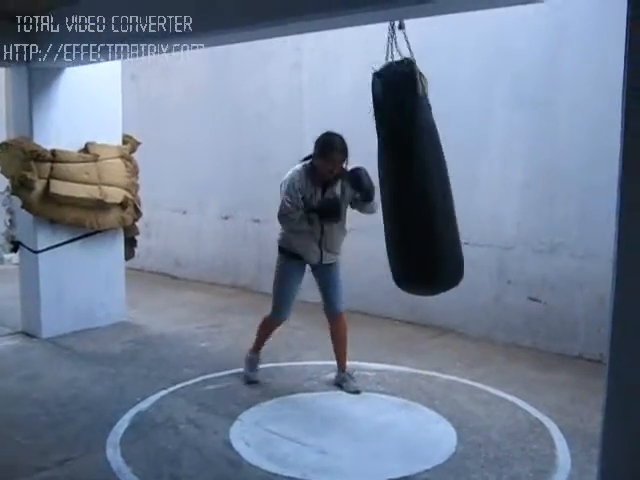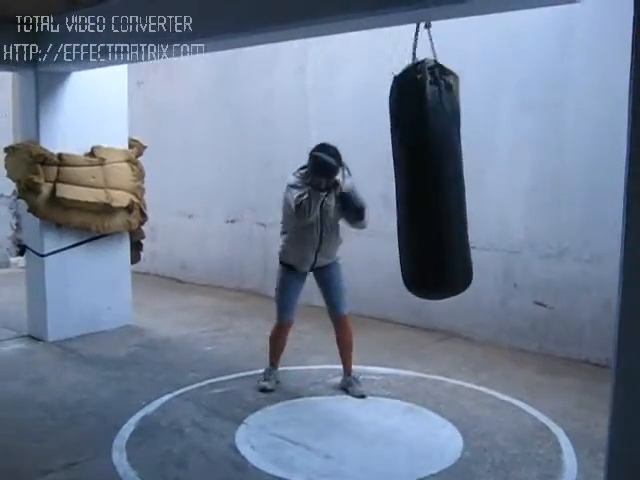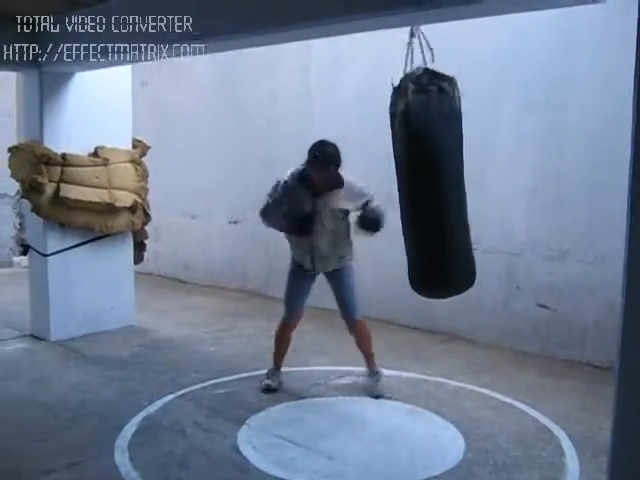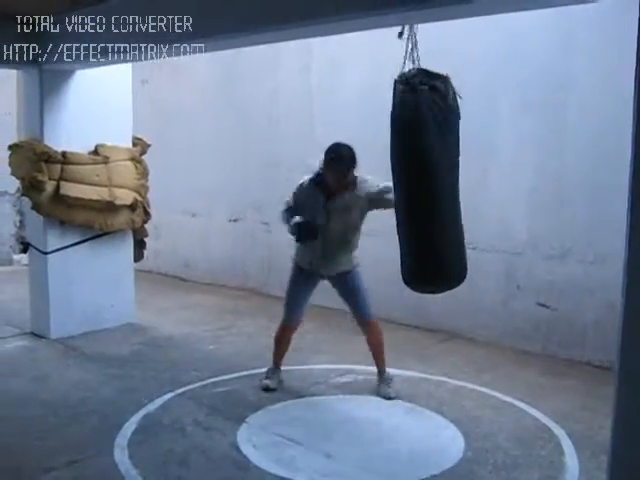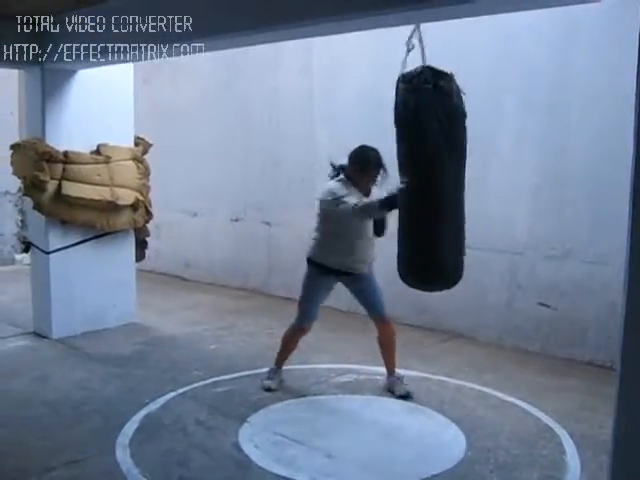
dt=0.2s
person 1, frame 1
left shoulder: (345, 180)
right shoulder: (297, 177)
left elbow: (369, 208)
right elbow: (286, 219)
left wrist: (366, 191)
right wrist: (314, 212)
left hip: (328, 255)
right hip: (293, 252)
left knee: (336, 314)
right knee: (279, 314)
left ankle: (342, 372)
right ankle: (254, 355)
person 1, frame 2
left shoulder: (340, 187)
right shoulder: (297, 183)
left elbow: (359, 222)
right elbow: (302, 213)
left wrist: (356, 210)
right wrist: (317, 185)
left hip: (327, 260)
right hip: (293, 261)
left knee: (341, 317)
right knee: (284, 322)
left ankle: (348, 376)
right ankle: (271, 371)
person 1, frame 3
left shoulder: (347, 188)
right shoulder: (291, 183)
left elbow: (368, 203)
right elbow: (267, 213)
left wrist: (373, 214)
right wrist: (290, 223)
left hip: (338, 261)
right hip: (303, 261)
left knee: (354, 321)
right knee: (290, 319)
left ankle: (373, 371)
right ankle: (275, 371)
person 1, frame 4
left shoulder: (362, 189)
right shoulder: (307, 187)
left elbow: (390, 195)
right elbow: (288, 211)
right wrist: (296, 223)
left hip: (343, 267)
right hip: (306, 265)
left knee: (368, 322)
right knee: (290, 322)
left ankle: (383, 375)
right ankle: (275, 370)
person 1, frame 5
left shoulder: (362, 190)
right shoulder: (335, 191)
right elbow: (355, 211)
left wrist: (379, 219)
right wrist: (388, 201)
left hip: (357, 268)
right hip: (324, 267)
left knee: (384, 320)
right knee: (302, 325)
left ankle: (392, 377)
right ankle: (276, 369)
